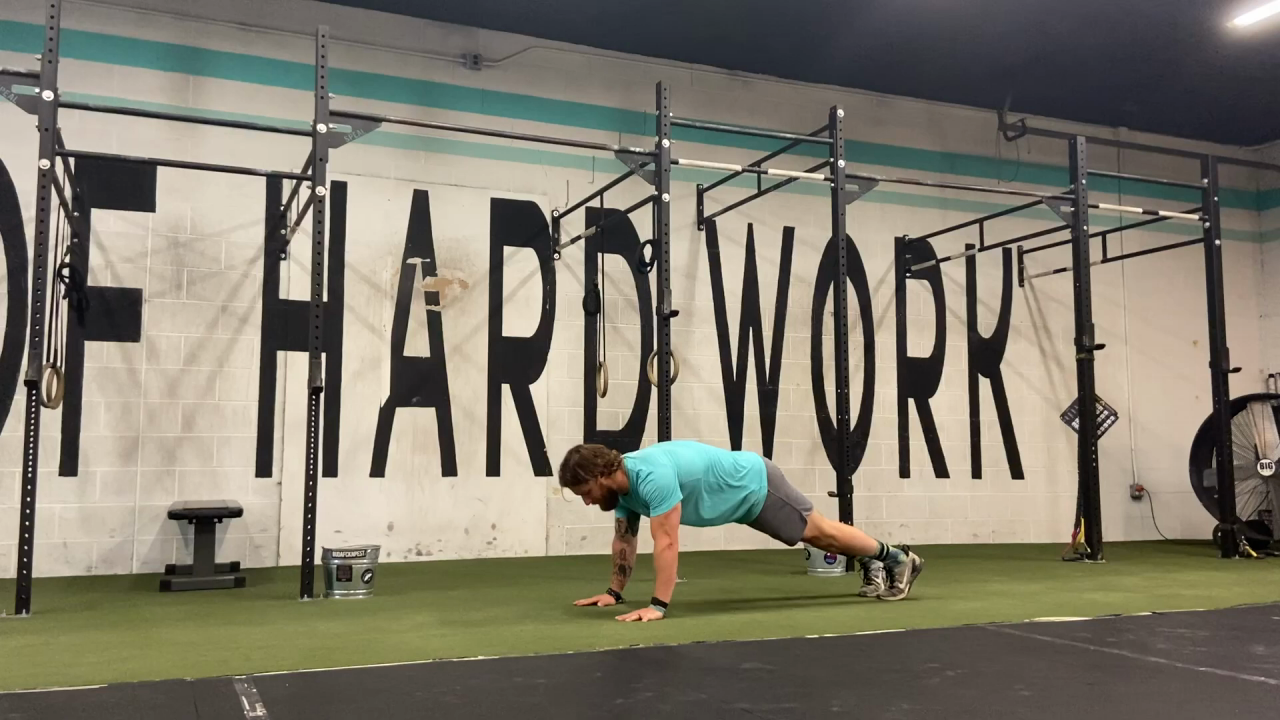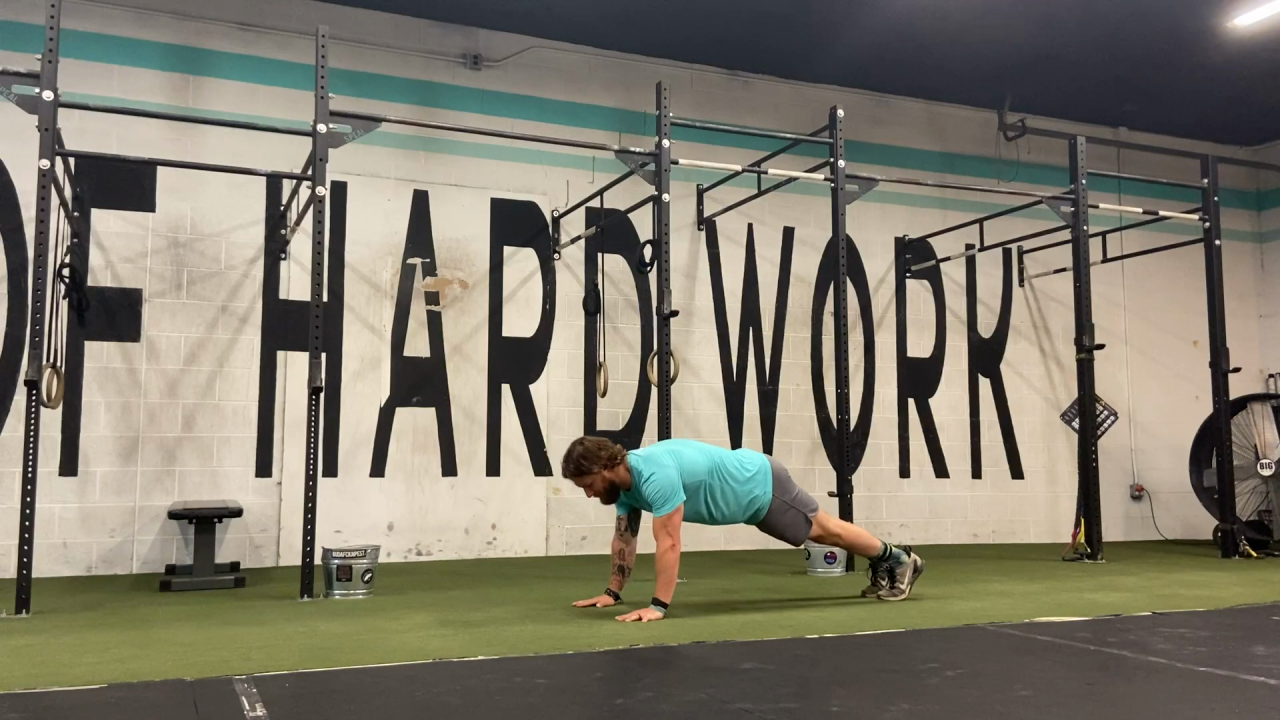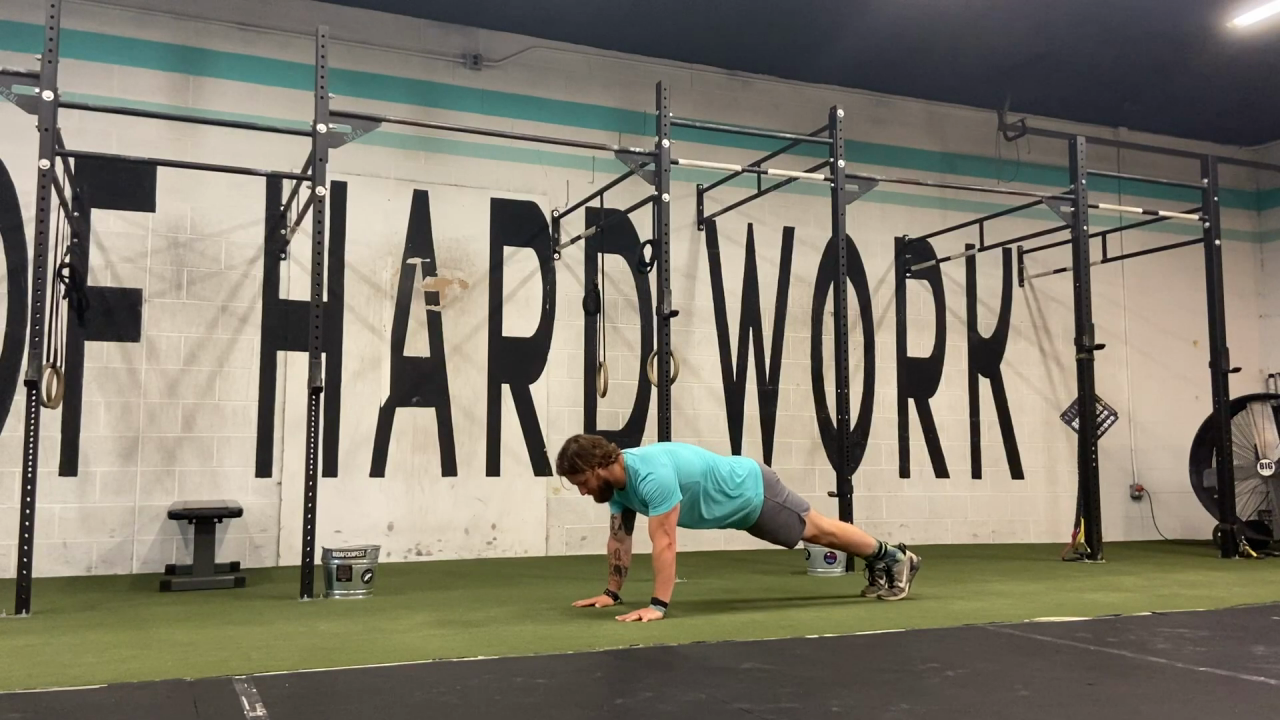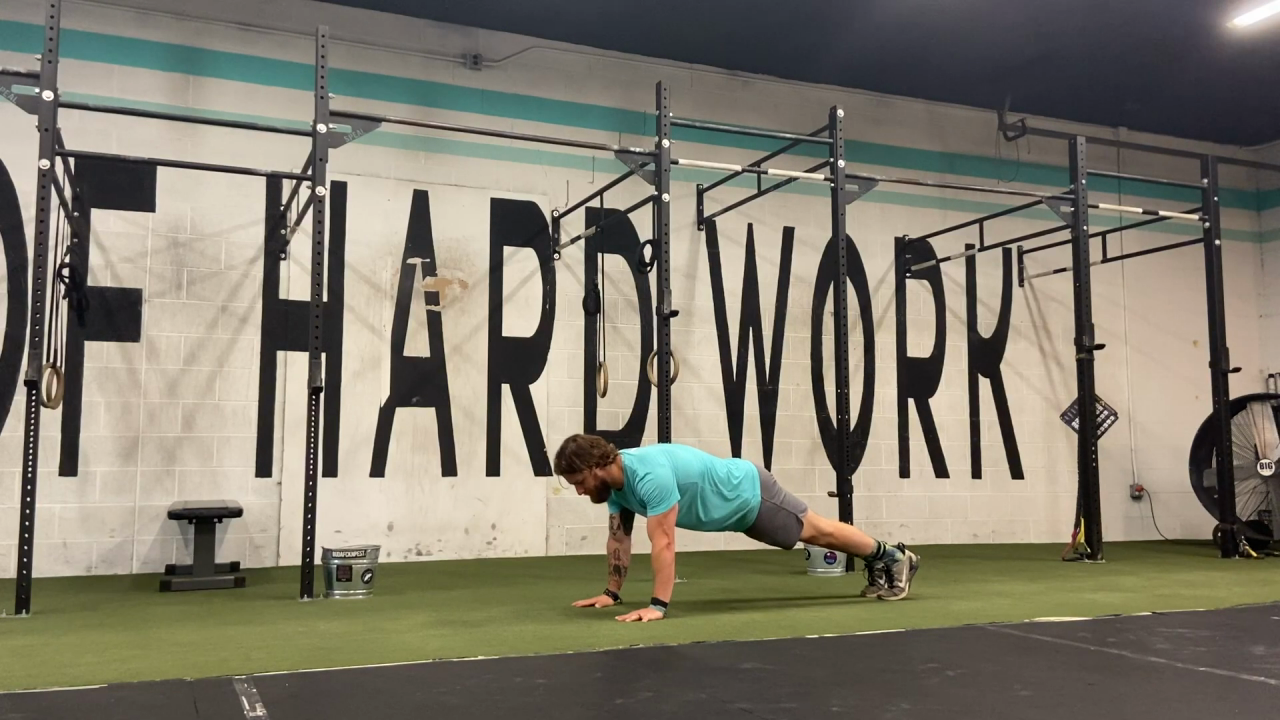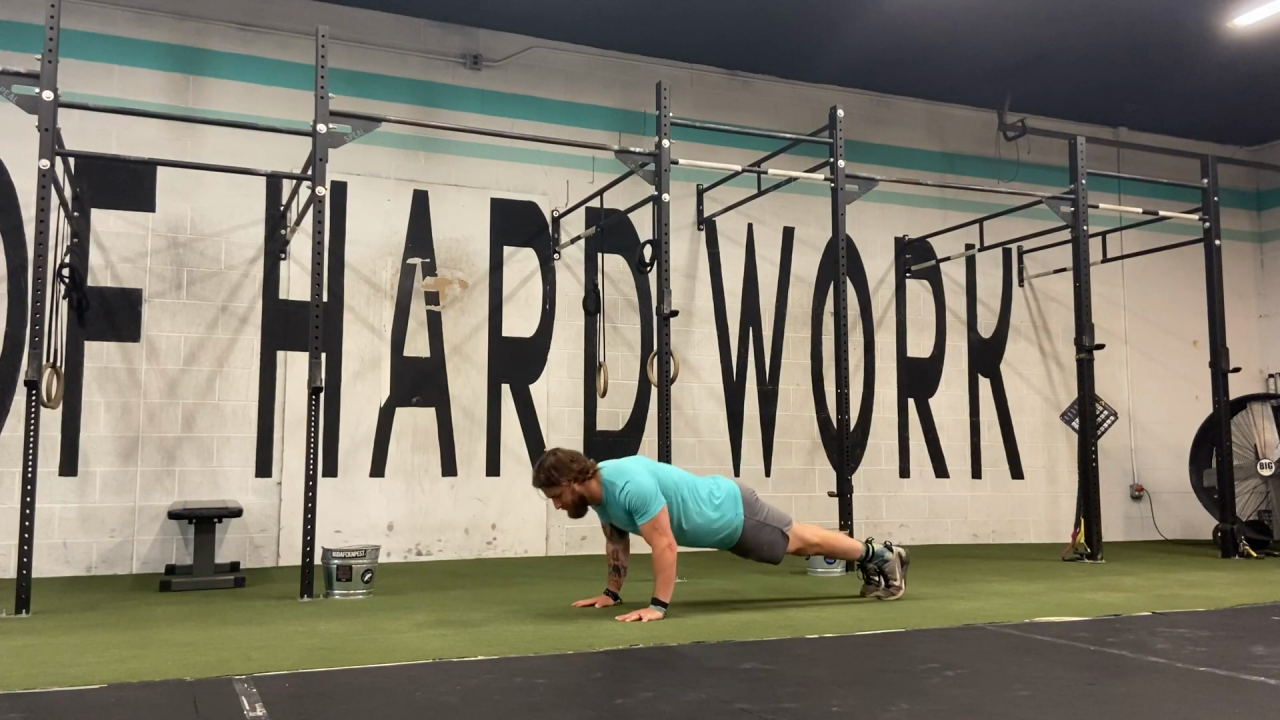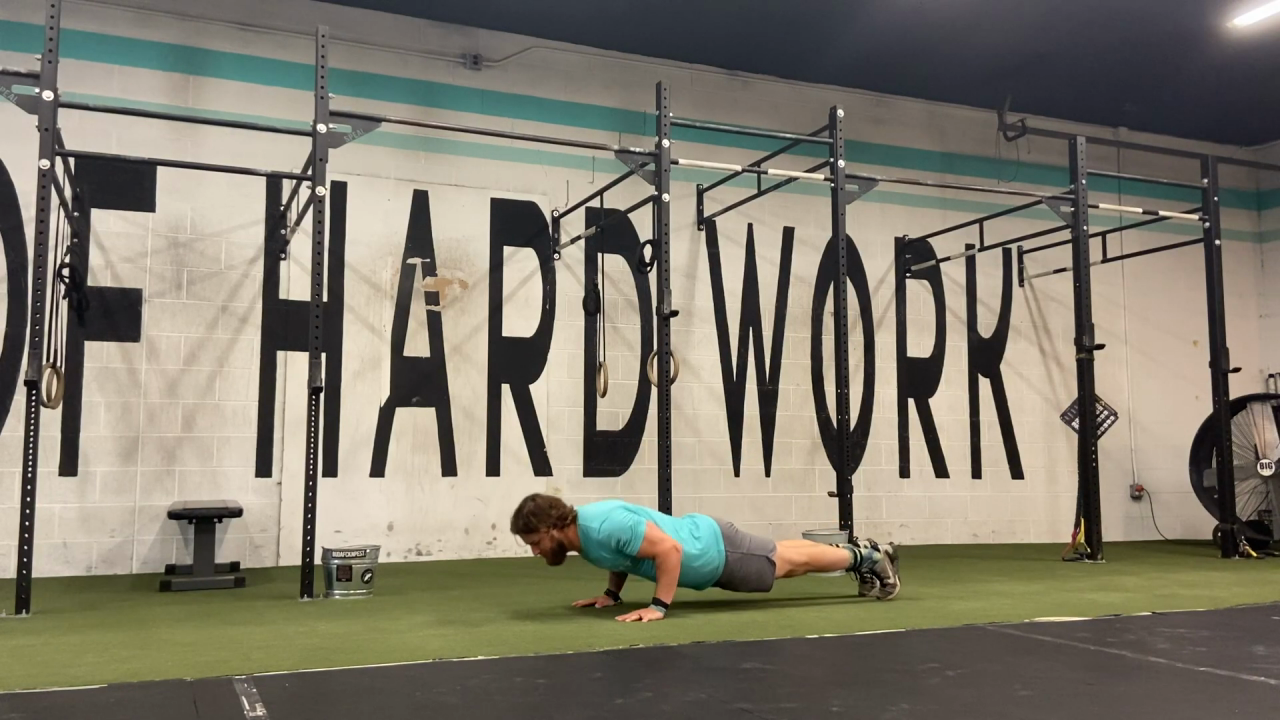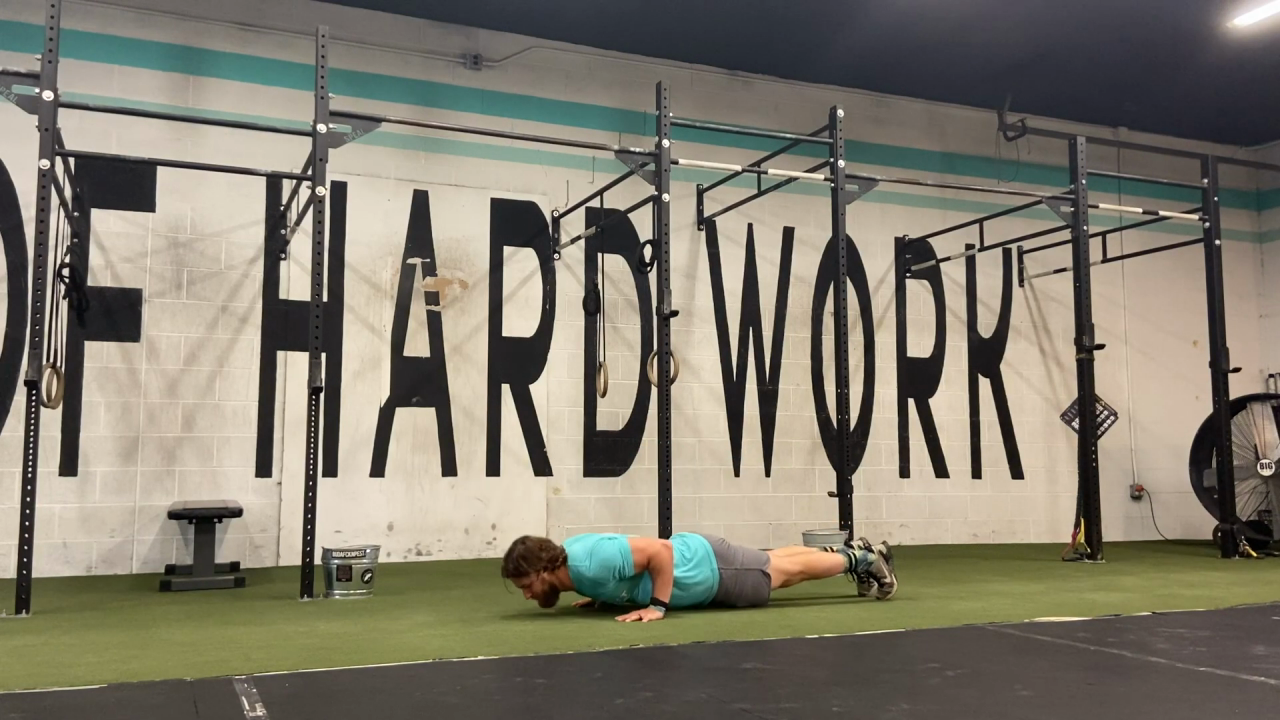
dt=0.4s
person 1, frame 1
left shoulder: (651, 476)
right shoulder: (622, 482)
left elbow: (666, 543)
right elbow: (625, 539)
left wrist: (658, 605)
right wrist: (614, 591)
left hip: (753, 485)
right hip: (739, 495)
left knee: (819, 530)
right knee: (811, 536)
left ankle: (896, 558)
right ankle: (872, 562)
person 1, frame 2
left shoulder: (655, 475)
right shoulder: (624, 477)
left elbow: (668, 544)
right elbow: (625, 537)
left wrist: (658, 606)
right wrist: (612, 592)
left hip: (760, 485)
right hip: (745, 494)
left knee: (826, 530)
right knee: (820, 532)
left ankle: (898, 559)
right ankle: (882, 563)
person 1, frame 3
left shoulder: (652, 474)
right shoulder: (617, 479)
left elbow: (664, 543)
right elbow: (619, 537)
left wrist: (658, 605)
right wrist: (611, 592)
left hip: (751, 492)
right hip: (737, 503)
left knee: (820, 530)
right knee: (816, 534)
left ankle: (894, 557)
right ankle: (878, 563)
person 1, frame 4
left shoulder: (649, 475)
right shoulder: (615, 479)
left elbow: (663, 544)
right elbow: (619, 537)
left wrist: (658, 605)
right wrist: (612, 592)
left hip: (749, 494)
right hip: (734, 503)
left knee: (818, 531)
right knee: (813, 534)
left ankle: (893, 556)
right ankle: (879, 559)
person 1, frame 5
left shoulder: (628, 486)
right shoulder: (599, 491)
left elbow: (665, 546)
right elbow: (617, 538)
left wrist: (658, 605)
right wrist: (612, 591)
left hip: (731, 515)
right hip: (718, 517)
left knee: (804, 542)
right knee: (797, 542)
left ankle: (881, 555)
right ankle: (871, 557)
person 1, frame 6
left shoulder: (601, 529)
right shoulder: (581, 528)
left elbow: (670, 550)
left wrist: (659, 607)
right wrist: (611, 593)
left hip: (715, 551)
right hip: (700, 543)
left knee: (791, 562)
right knee: (784, 557)
left ankle: (870, 557)
right ankle: (857, 549)
person 1, frame 7
left shoulder: (591, 568)
right shoulder: (568, 552)
left elbow: (660, 549)
left wrist: (658, 605)
right wrist: (604, 593)
left hip: (708, 569)
right hip: (693, 556)
left knee: (787, 571)
right knee: (777, 562)
left ankle: (866, 558)
right ankle: (852, 551)
